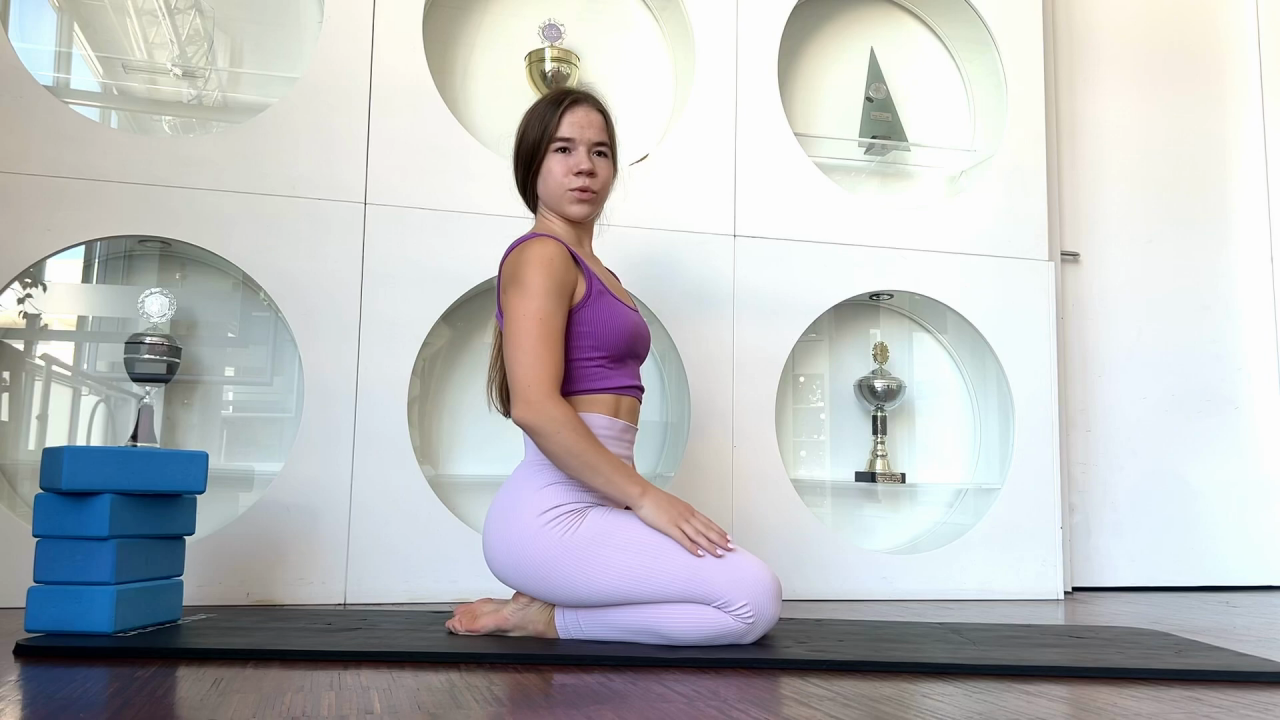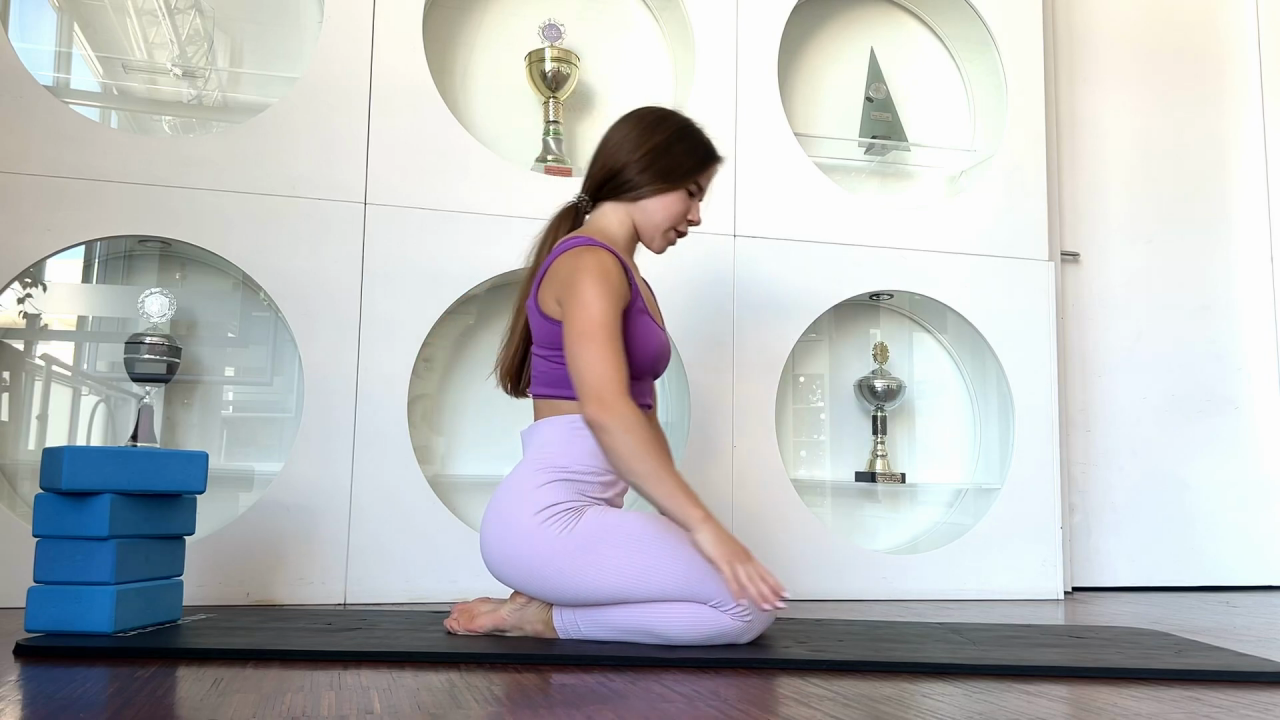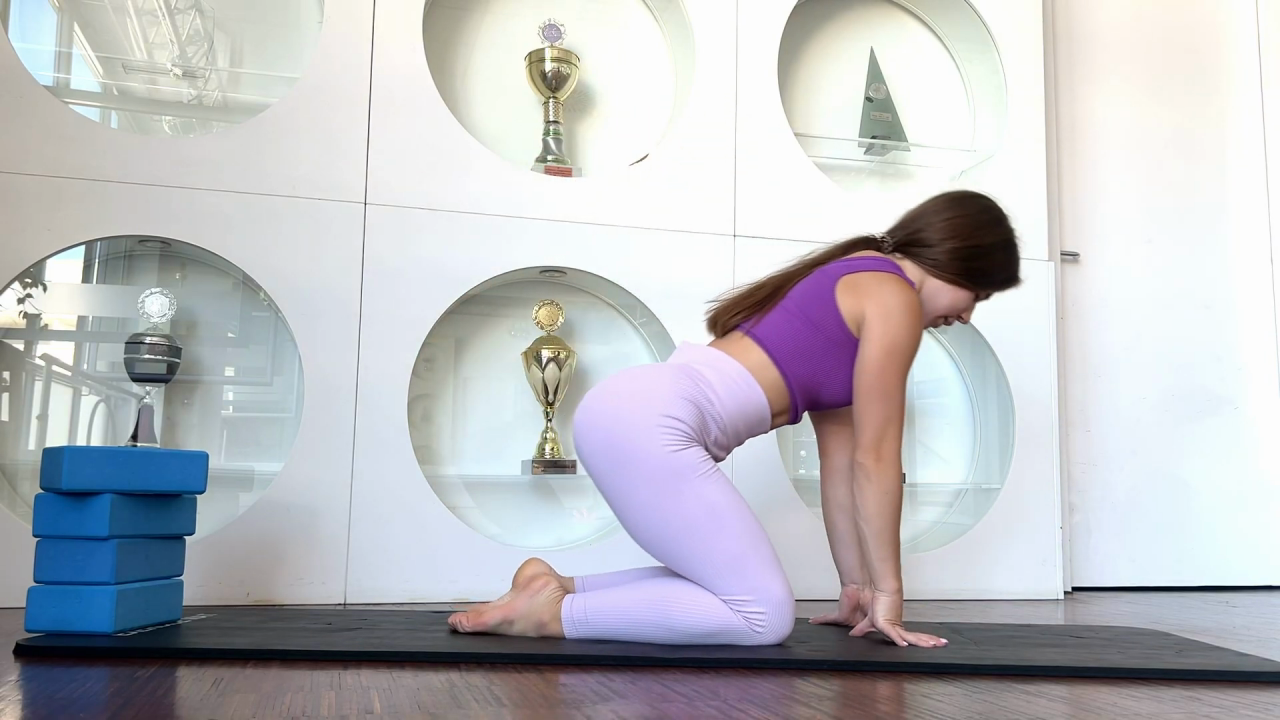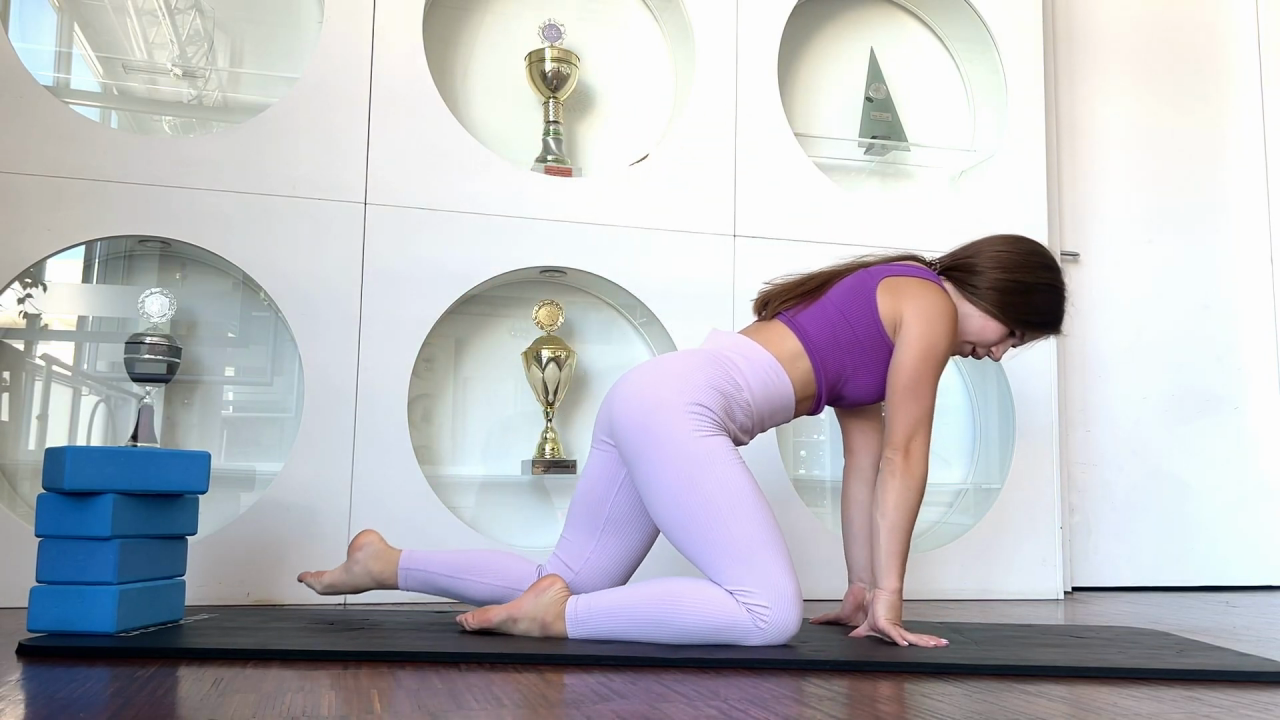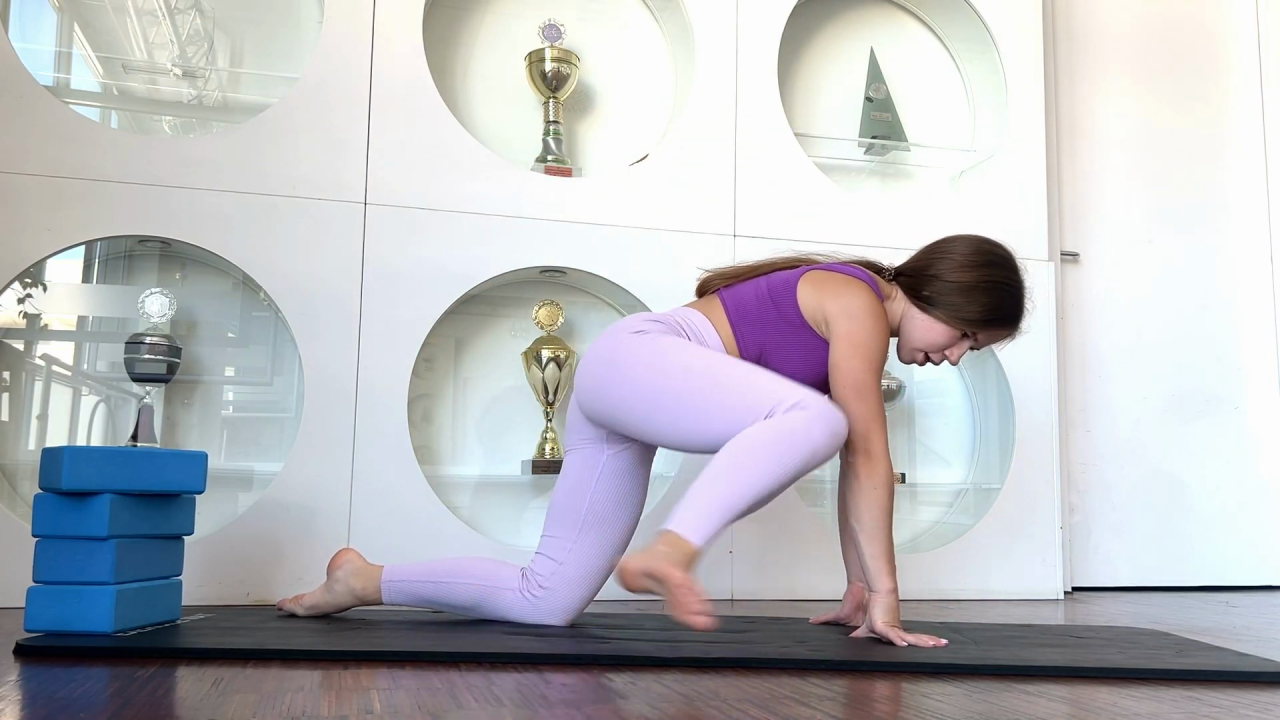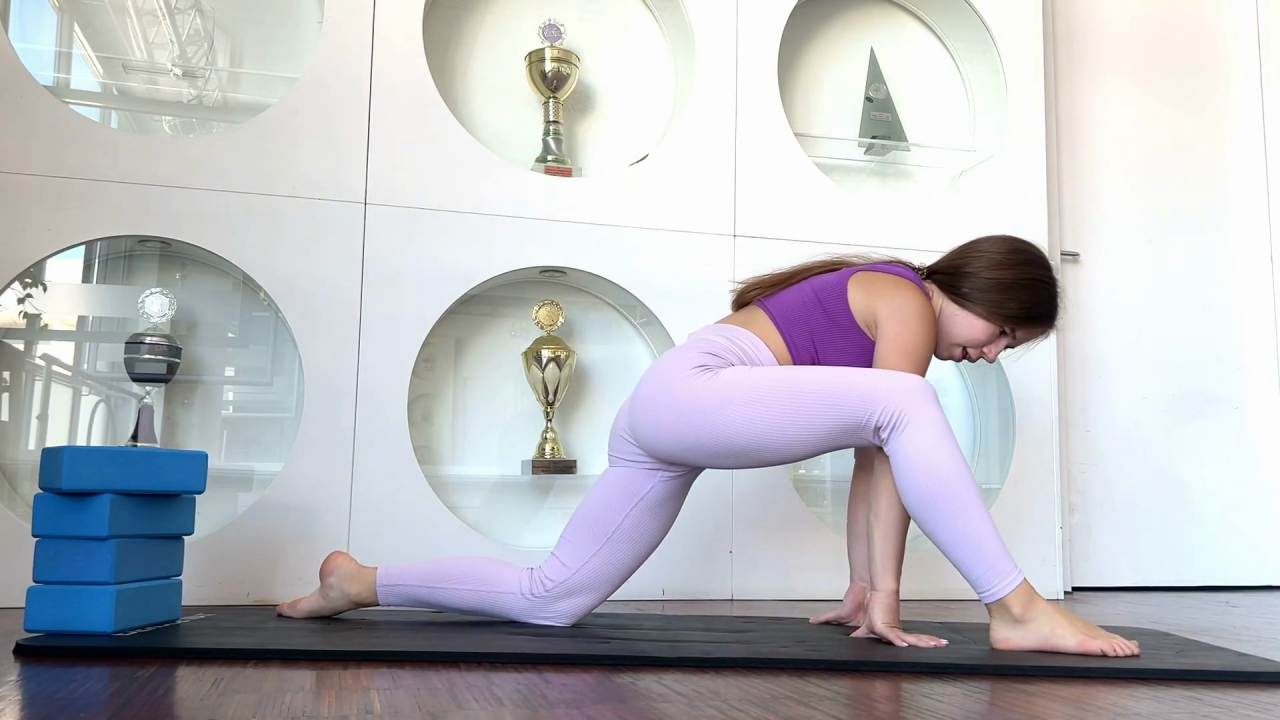
dt=0.7s
person 1, frame 1
left shoulder: (592, 270)
right shoulder: (540, 256)
right elbow: (535, 408)
left wrist: (639, 498)
right wrist: (645, 497)
left hip: (578, 511)
right hip: (550, 519)
left knee: (747, 586)
right knee: (754, 602)
left ankle: (552, 603)
right ankle: (549, 619)
person 1, frame 2
left shoulder: (624, 277)
right shoulder: (589, 265)
left elbow: (635, 417)
right elbow: (607, 409)
left wrist: (684, 529)
right wrist: (704, 529)
left hip: (572, 513)
right hip: (548, 518)
right knee: (745, 602)
left ankle: (551, 598)
right ankle: (548, 618)
person 1, frame 3
left shoulder: (845, 286)
right shoulder: (894, 299)
left elbow: (839, 459)
right elbow: (875, 461)
left wrist: (855, 585)
right wrist: (883, 593)
left hip: (626, 408)
right hip: (647, 424)
left knee: (718, 581)
right knee: (763, 616)
left ankle: (556, 582)
right ankle: (552, 612)
person 1, frame 4
left shoulder: (880, 310)
right shoulder: (930, 304)
left elbow: (862, 460)
right elbow: (903, 459)
left wrist: (860, 588)
right wrist: (886, 595)
left hip: (646, 396)
right hip: (678, 410)
left knee: (566, 581)
right knee: (769, 616)
left ankle: (383, 563)
right ankle: (554, 614)
person 1, frame 5
left shoulder: (858, 320)
right shoulder: (857, 303)
left elbow: (854, 465)
right elbow: (868, 455)
left wrist: (866, 594)
right wrist: (885, 591)
left hip: (623, 409)
right hip: (629, 358)
left knee: (546, 602)
right knee: (813, 420)
left ankle: (361, 581)
right ankle: (672, 545)
person 1, frame 6
left shoulder: (881, 304)
right shoulder: (909, 303)
left elbow: (875, 461)
right elbow: (898, 440)
left wrist: (865, 591)
right wrist: (884, 595)
left hip: (665, 416)
right hip: (686, 394)
left knee: (550, 601)
right knee: (903, 405)
left ankle: (358, 582)
right ankle: (1017, 609)
